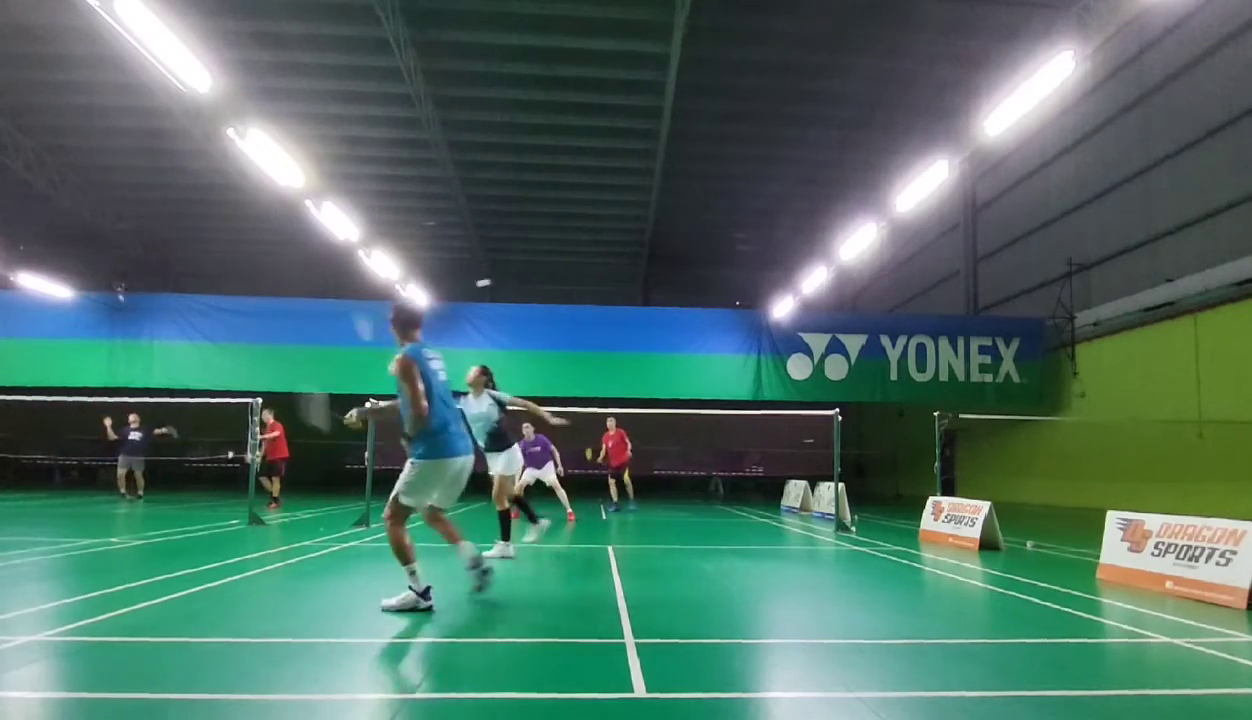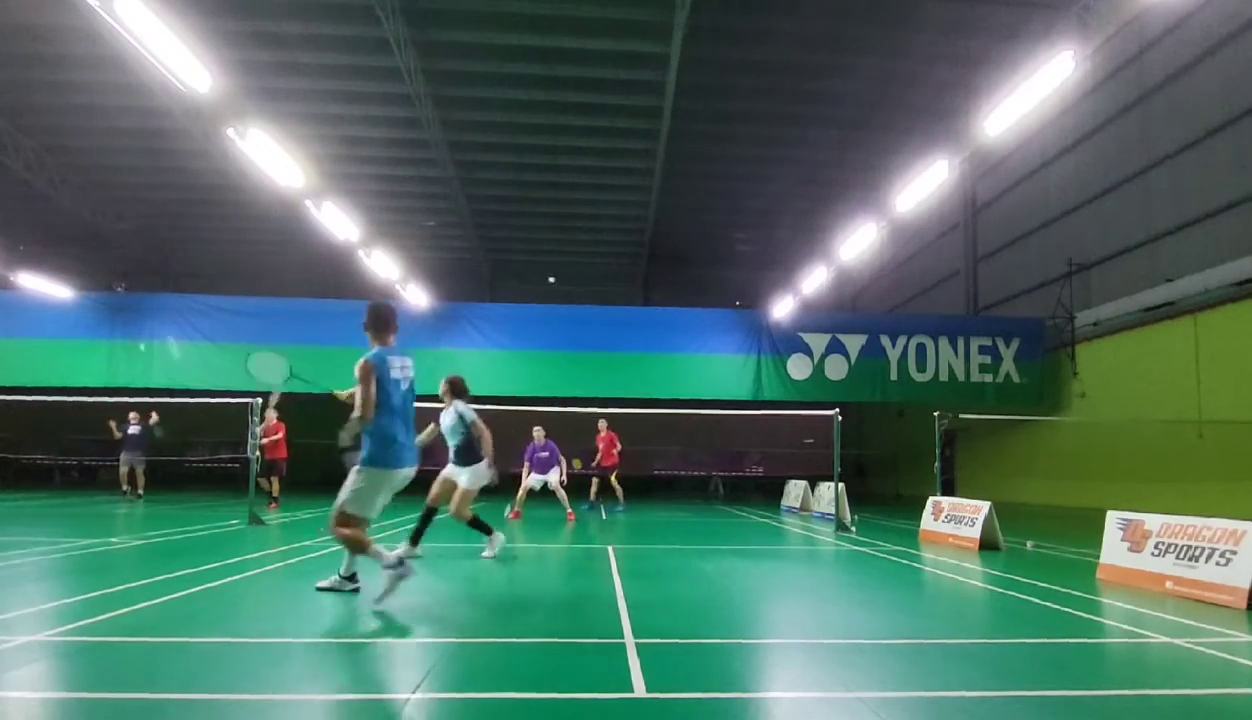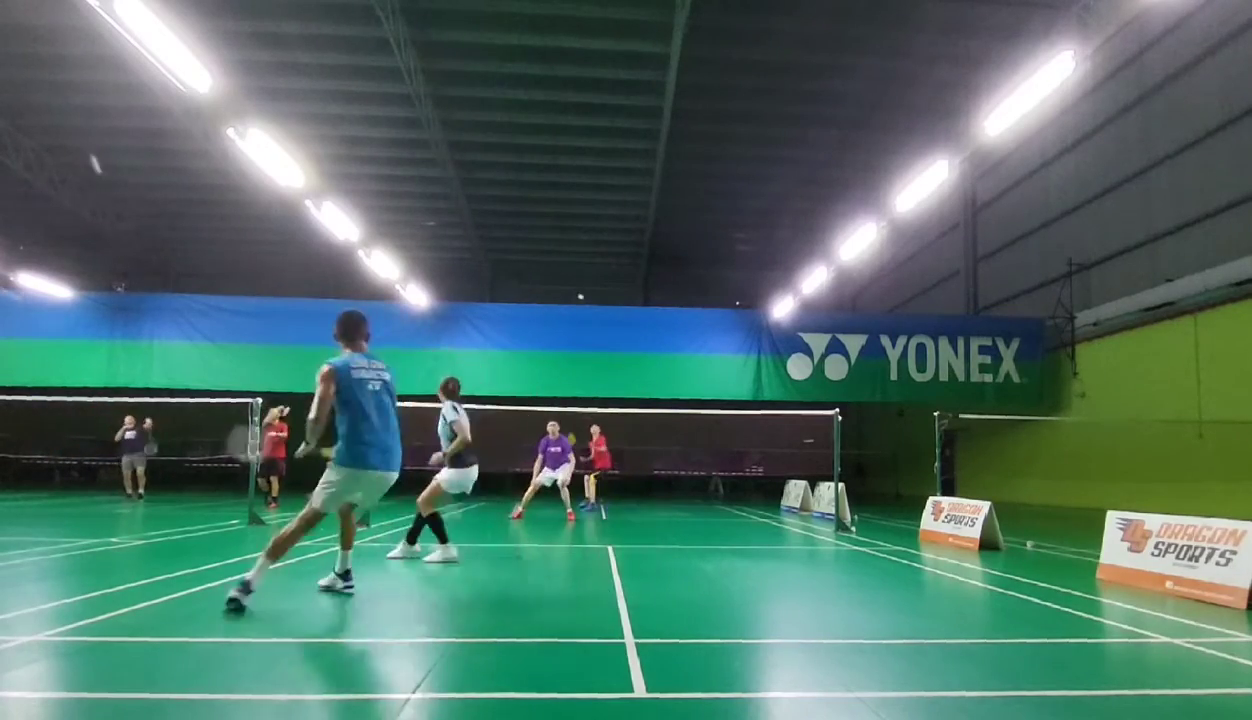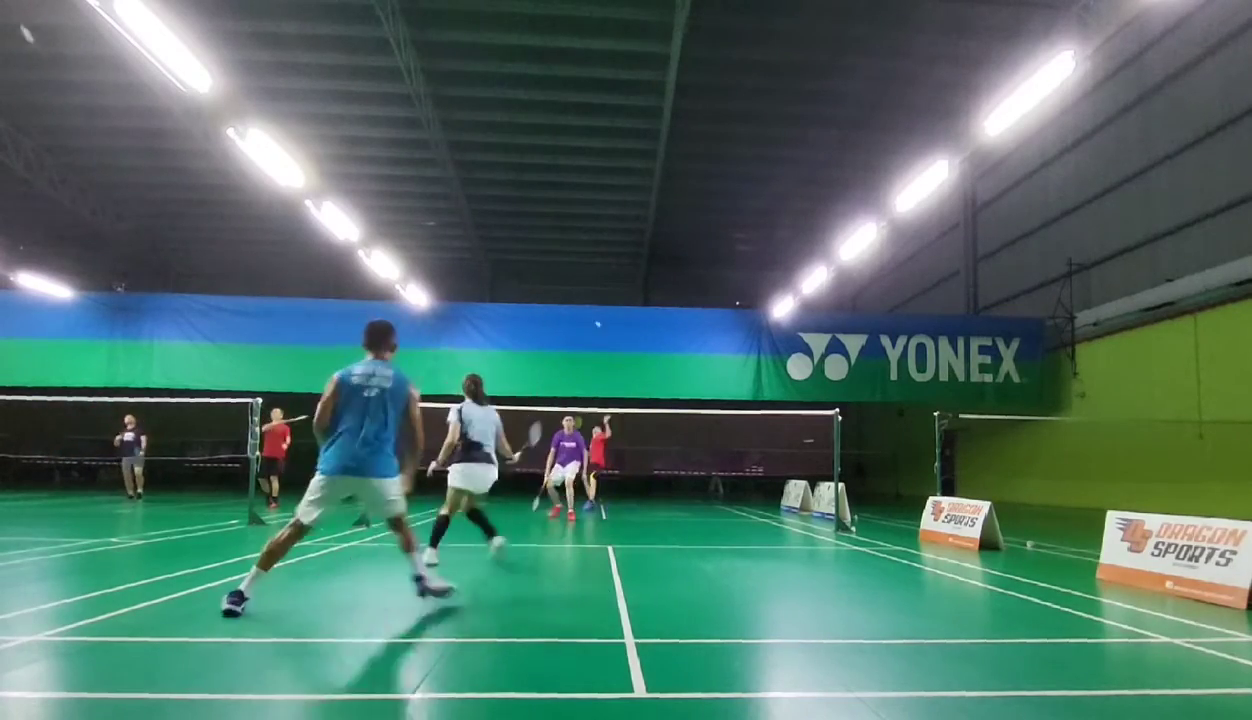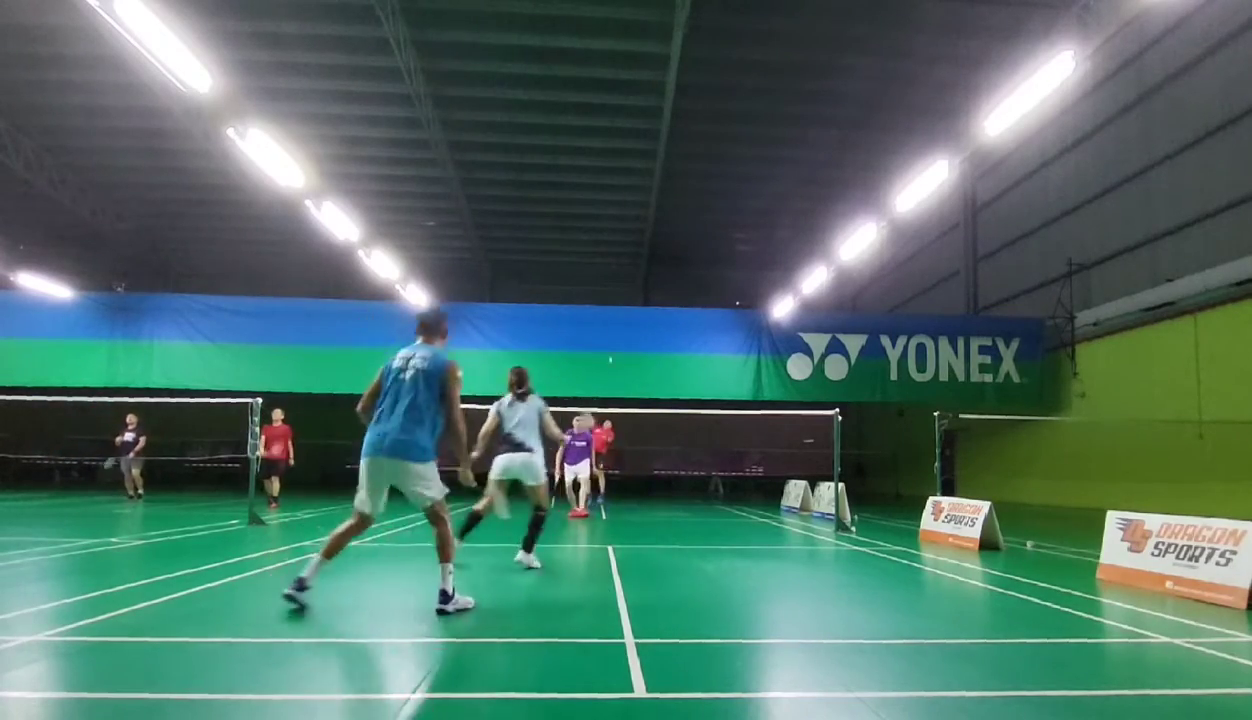
dt=0.2s
person 1, frame 1
left shoulder: (405, 360)
right shoulder: (433, 356)
left elbow: (420, 409)
left wrist: (409, 437)
right wrist: (370, 410)
left hip: (434, 453)
right hip: (462, 451)
left knee: (393, 519)
right knee: (432, 514)
left ankle: (419, 592)
right ankle: (475, 561)
person 1, frame 2
left shoulder: (369, 363)
right shoulder: (407, 362)
left elbow: (364, 415)
left wrist: (347, 433)
right wrist: (355, 394)
left hip: (381, 460)
right hip: (406, 459)
left knee: (339, 525)
right knee: (355, 516)
left ankle: (391, 564)
right ankle: (347, 575)
person 1, frame 3
left shoulder: (332, 369)
right shoulder: (386, 371)
left elbow: (317, 418)
left wrist: (309, 443)
left hip: (353, 462)
right hip: (388, 464)
left knee: (304, 523)
right knee: (347, 510)
left ankle: (248, 585)
right ankle: (343, 574)
person 1, frame 4
left shoulder: (342, 376)
right shoulder: (405, 384)
left elbow: (319, 424)
right elbow: (417, 440)
right wrist: (409, 471)
left hip: (336, 466)
right hip: (380, 469)
left knee: (294, 530)
right knee: (400, 523)
left ankle: (241, 594)
right ankle: (424, 580)
person 1, frame 5
left shoulder: (394, 360)
right shoulder: (448, 367)
left elbow: (363, 409)
right elbow: (455, 422)
right wrist: (465, 465)
left hip: (374, 451)
right hip: (414, 455)
left knee: (359, 522)
right knee: (441, 522)
left ankle: (302, 581)
right ankle: (447, 595)
person 2, frame 1
left shoulder: (494, 396)
right shoulder: (463, 401)
left elbow: (526, 404)
left wrist: (549, 418)
left hip: (506, 451)
right hip: (493, 453)
left knee: (499, 497)
right knee: (507, 494)
left ankle: (505, 545)
right ankle: (536, 522)
person 2, frame 2
left shoulder: (461, 409)
right shoulder: (446, 413)
left elbow: (485, 435)
right elbow: (427, 436)
left wrist: (488, 465)
left hip: (473, 466)
right hip: (456, 465)
left knee: (457, 510)
right knee: (432, 501)
left ankle: (493, 537)
right ankle: (412, 546)
person 2, frame 3
left shoulder: (449, 409)
right shoulder: (456, 409)
left elbow: (465, 437)
left wrist: (445, 455)
left hip: (460, 469)
right hip: (457, 468)
left knee: (424, 504)
right knee: (422, 503)
left ankle: (446, 548)
right ankle: (409, 545)
person 2, frame 4
left shoulder: (459, 409)
right shoulder: (492, 412)
left elbow: (452, 440)
right elbow: (502, 446)
left wrist: (438, 462)
right wrist: (512, 457)
left hip: (465, 466)
right hip: (488, 468)
left knee: (448, 508)
right knee: (469, 506)
left ankle: (432, 551)
right ankle: (494, 538)
person 2, frame 5
left shoulder: (500, 404)
right shoulder: (538, 402)
left elbow: (486, 432)
right elbow: (552, 432)
left wrist: (477, 452)
right wrist: (565, 438)
left hip: (505, 459)
right hip: (530, 459)
left knee: (486, 503)
right knee: (541, 508)
right ankle: (526, 553)
